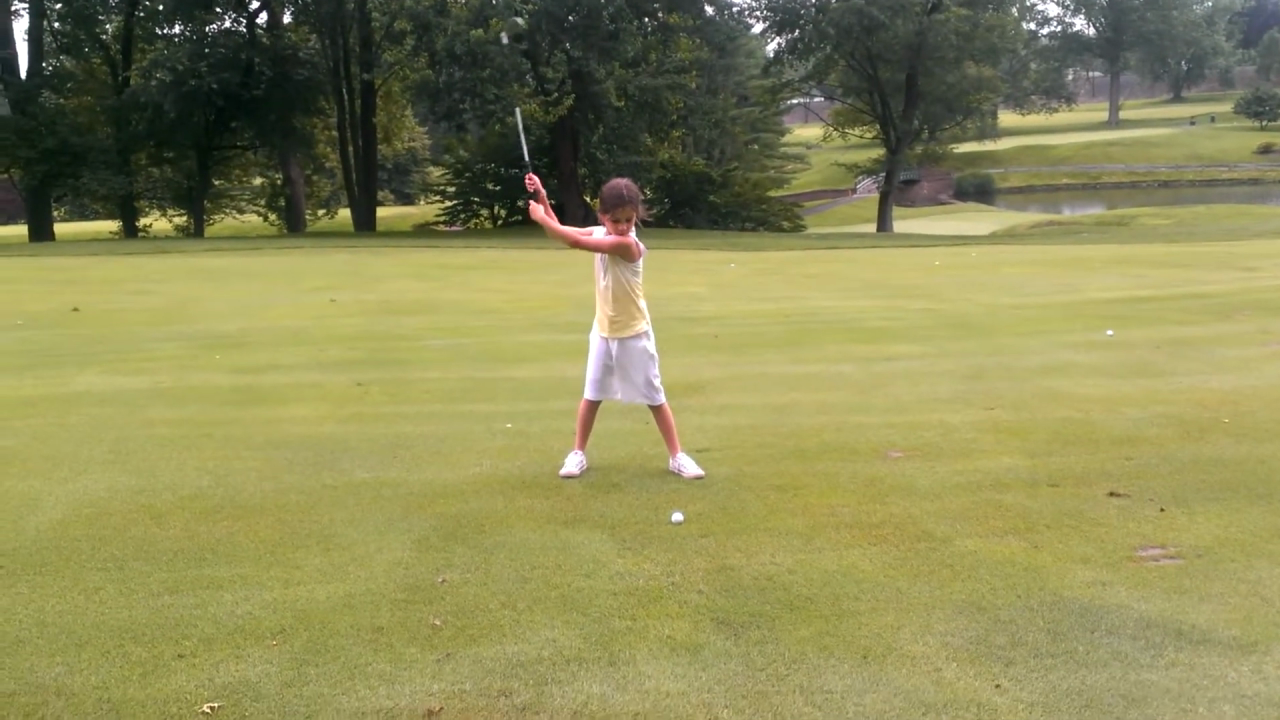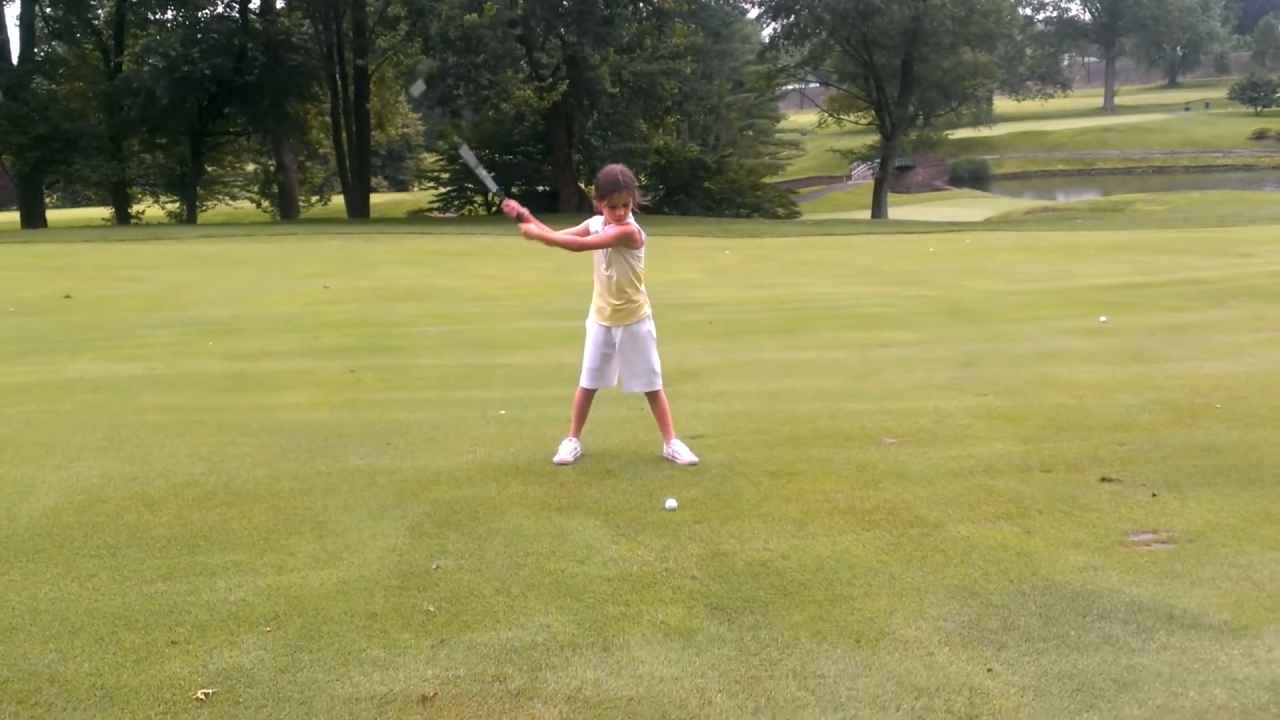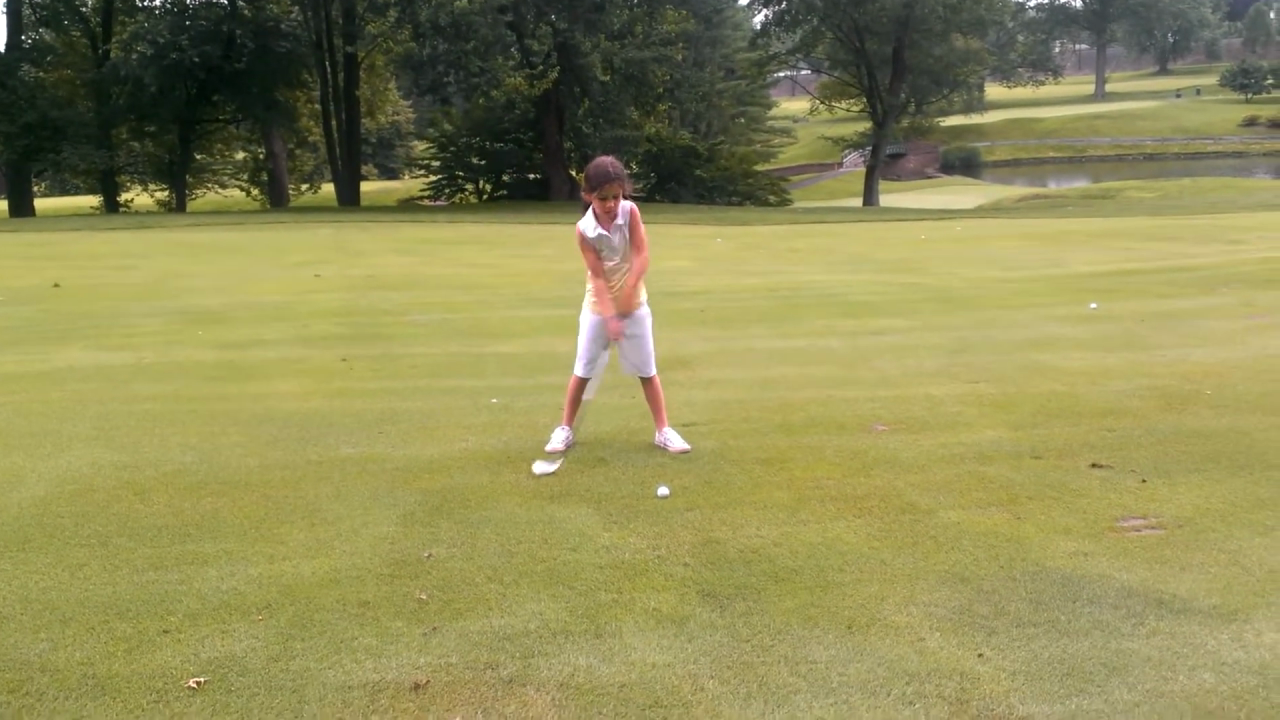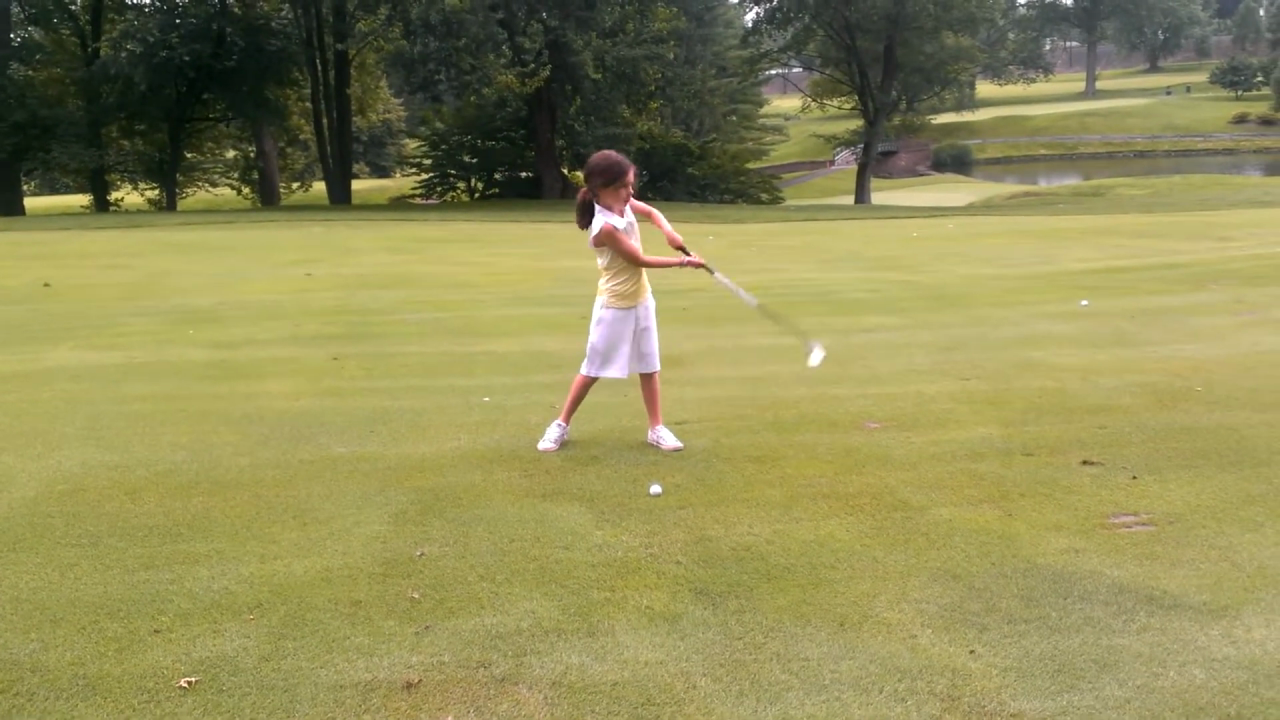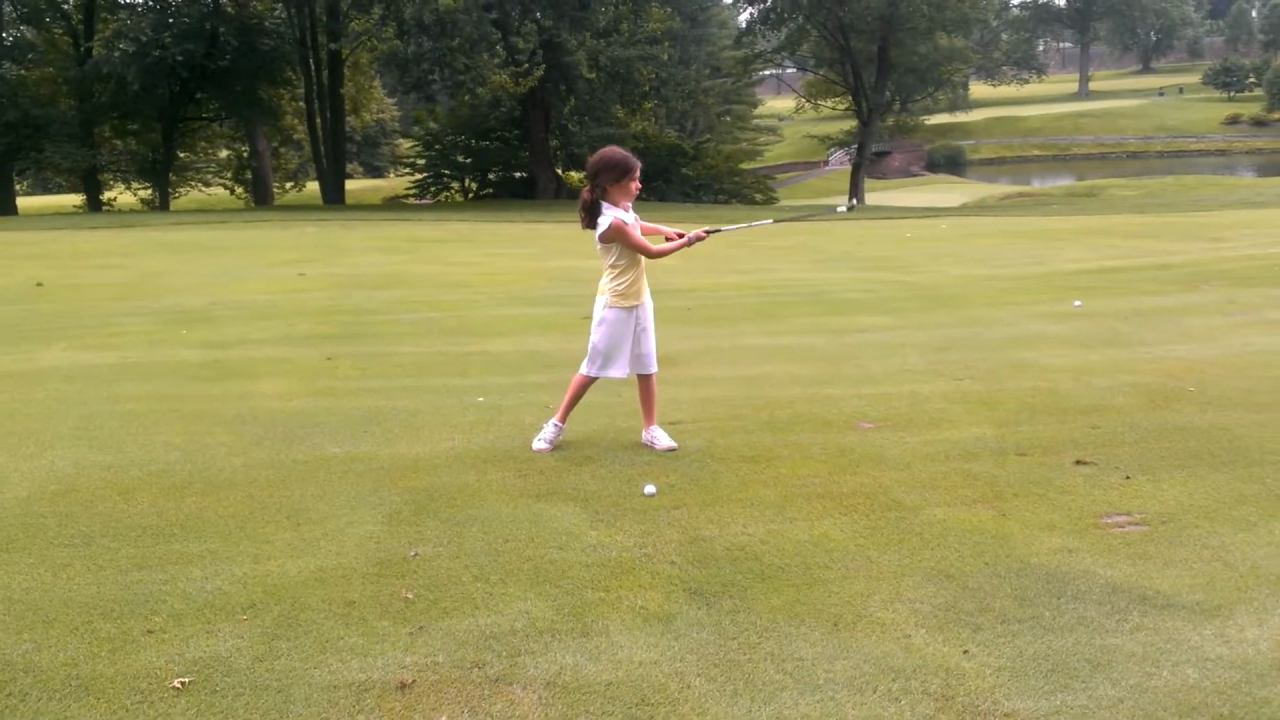
dt=0.3s
person 1, frame 1
left shoulder: (627, 244)
right shoulder: (600, 233)
left elbow: (574, 241)
right elbow: (564, 232)
left wrist: (541, 217)
right wrist: (542, 200)
left hip: (633, 334)
right hip: (603, 331)
left knee: (654, 396)
right knee: (592, 394)
left ankle: (676, 456)
right ankle: (578, 453)
person 1, frame 2
left shoulder: (630, 231)
right shoulder: (594, 224)
left elbow: (577, 245)
right elbow: (557, 237)
left wrist: (537, 234)
right wrist: (528, 218)
left hip: (634, 320)
right hip: (601, 319)
left knee: (651, 383)
right knee: (589, 382)
left ankle: (671, 442)
right ankle: (573, 440)
person 1, frame 3
left shoulder: (630, 211)
right shoulder: (584, 229)
left elbow: (641, 256)
right elbow: (597, 277)
left wrist: (629, 291)
right wrist: (609, 316)
left hip: (633, 306)
right hip: (598, 309)
left knee: (647, 371)
right knee: (583, 370)
left ankle: (663, 430)
right ankle: (565, 428)
person 1, frame 4
left shoulder: (623, 205)
right shoulder: (605, 227)
left elbow: (651, 211)
right elbow: (640, 260)
left wrist: (669, 231)
right wrist: (682, 261)
left hip: (640, 300)
right hip: (614, 306)
left knee: (649, 367)
right knee: (593, 368)
left ankle: (656, 428)
right ankle: (561, 425)
person 1, frame 5
left shoulder: (623, 208)
right shoulder: (613, 223)
right elbow: (649, 251)
left wrist: (665, 229)
right wrist: (687, 241)
left hip: (639, 301)
right hip: (616, 305)
left knee: (646, 367)
right knee: (593, 368)
left ankle: (650, 428)
right ankle: (557, 424)
